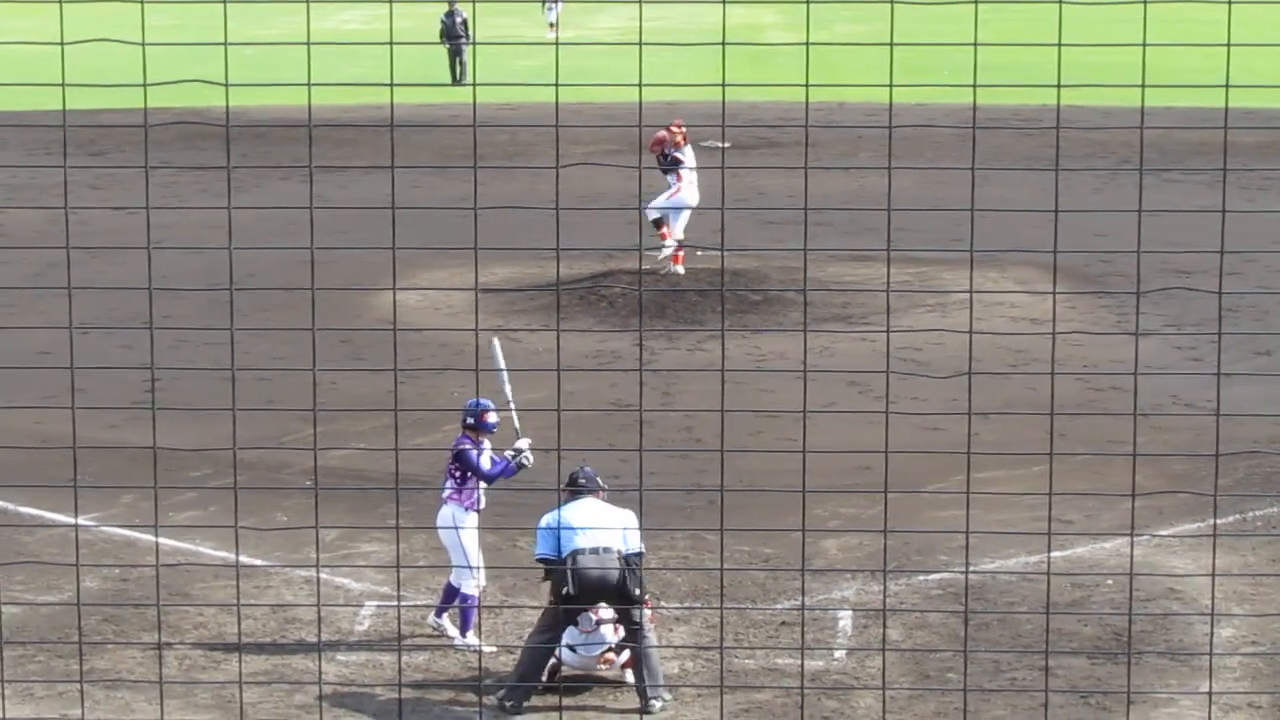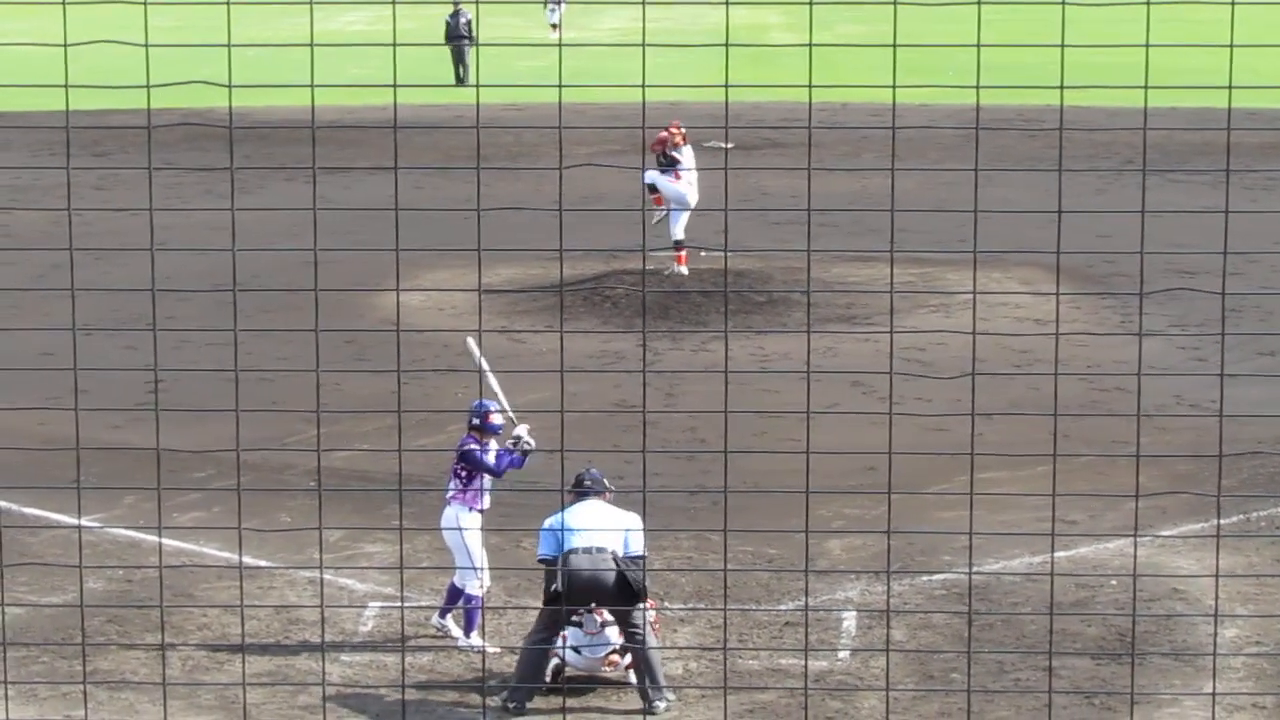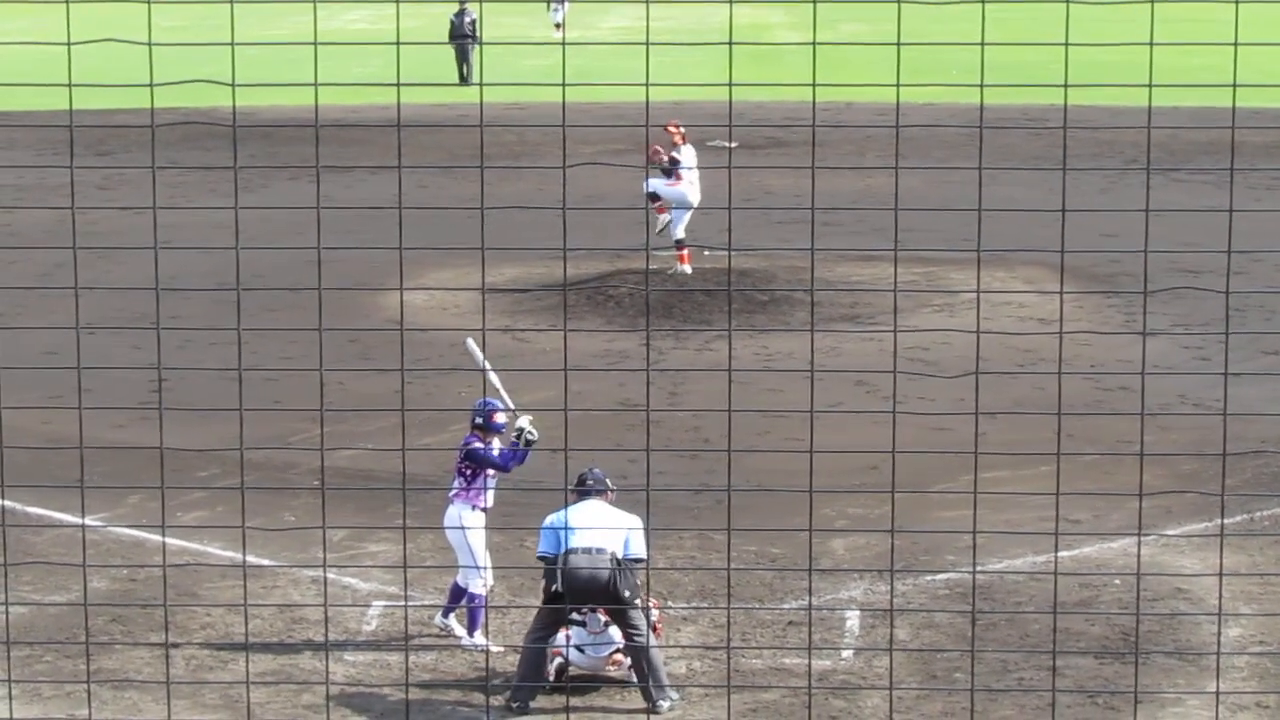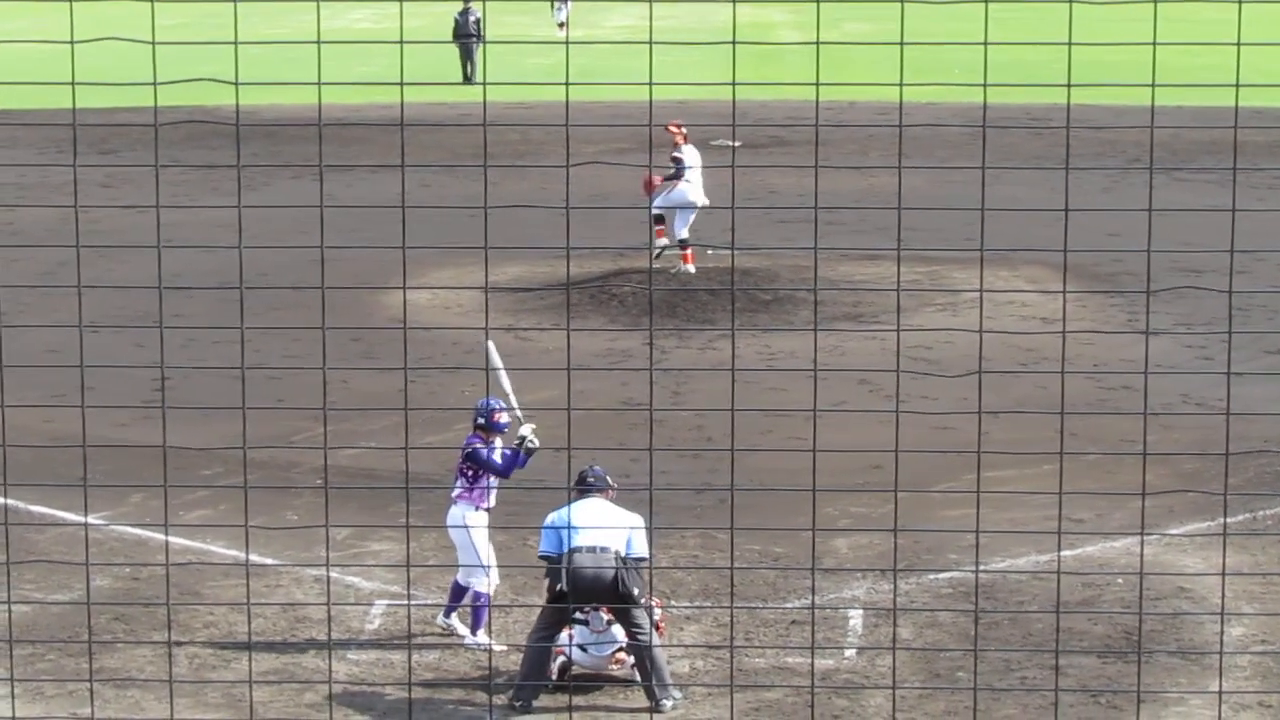
dt=0.3s
person 1, frame 1
left shoulder: (482, 445)
right shoulder: (464, 448)
left elbow: (500, 471)
right elbow: (488, 476)
left wrist: (518, 462)
right wrist: (513, 453)
left hip: (465, 516)
right hip: (457, 517)
left knee: (463, 572)
right knee: (472, 577)
left ankle: (439, 617)
right ankle: (465, 636)
person 1, frame 2
left shoulder: (488, 445)
right shoulder: (468, 448)
left elbow: (515, 464)
right elbow: (497, 471)
left wrist: (525, 449)
right wrist: (513, 443)
left hip: (469, 517)
right hip: (461, 518)
left knee: (466, 573)
right knee: (477, 578)
left ankle: (443, 618)
right ankle: (469, 637)
person 1, frame 3
left shoulder: (491, 443)
right shoulder: (473, 447)
left elbow: (516, 460)
right elbow: (505, 465)
left wrist: (527, 442)
right wrist: (518, 435)
left hip: (473, 515)
right hip: (464, 516)
left knee: (469, 572)
right knee: (481, 577)
left ankle: (446, 617)
right ankle: (472, 636)
person 1, frame 4
left shoulder: (493, 444)
right shoulder: (474, 448)
left elbow: (515, 464)
right elbow: (503, 472)
left wrist: (527, 449)
right wrist: (519, 442)
left hip: (476, 516)
right hip: (466, 517)
left knee: (470, 572)
right knee: (487, 576)
left ankle: (448, 617)
right ankle: (475, 636)
person 2, frame 1
left shoulder: (551, 517)
right shoulder: (623, 514)
left elbow: (549, 563)
right elbow: (635, 558)
left wrist: (558, 591)
right wrist: (636, 589)
left hip: (576, 571)
right hip: (617, 570)
left knee: (544, 634)
right knee: (641, 631)
left ankle: (513, 698)
right ankle: (653, 696)
person 2, frame 2
left shoulder: (555, 519)
right shoulder: (627, 517)
left elbow: (549, 562)
right elbow: (636, 561)
right wrist: (636, 592)
left hip: (570, 571)
right hip: (612, 571)
left knee: (541, 635)
right knee: (640, 633)
left ankle: (516, 699)
right ankle: (656, 698)
person 2, frame 3
left shoulder: (556, 517)
right shoulder: (628, 518)
left elbow: (548, 560)
right elbow: (634, 564)
right wrist: (634, 593)
left hip: (569, 570)
right hip: (610, 572)
left knee: (539, 634)
right knee: (639, 634)
left ankle: (520, 698)
right ankle: (660, 697)
person 2, frame 4
left shoulder: (557, 516)
right shoulder: (629, 517)
left elbow: (551, 560)
right elbow: (636, 562)
left wrist: (562, 587)
right wrist: (632, 592)
left hip: (574, 570)
right hip: (613, 571)
left knee: (543, 633)
right knee: (642, 632)
left ankle: (523, 697)
right ankle: (663, 696)
